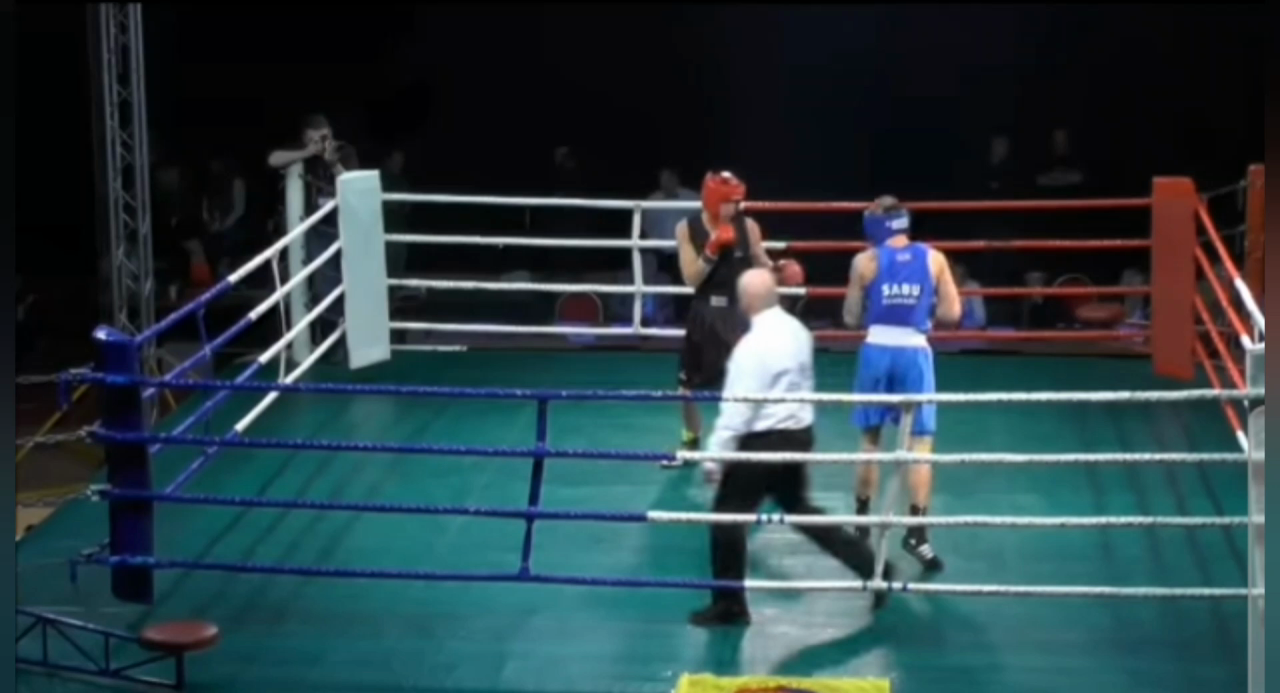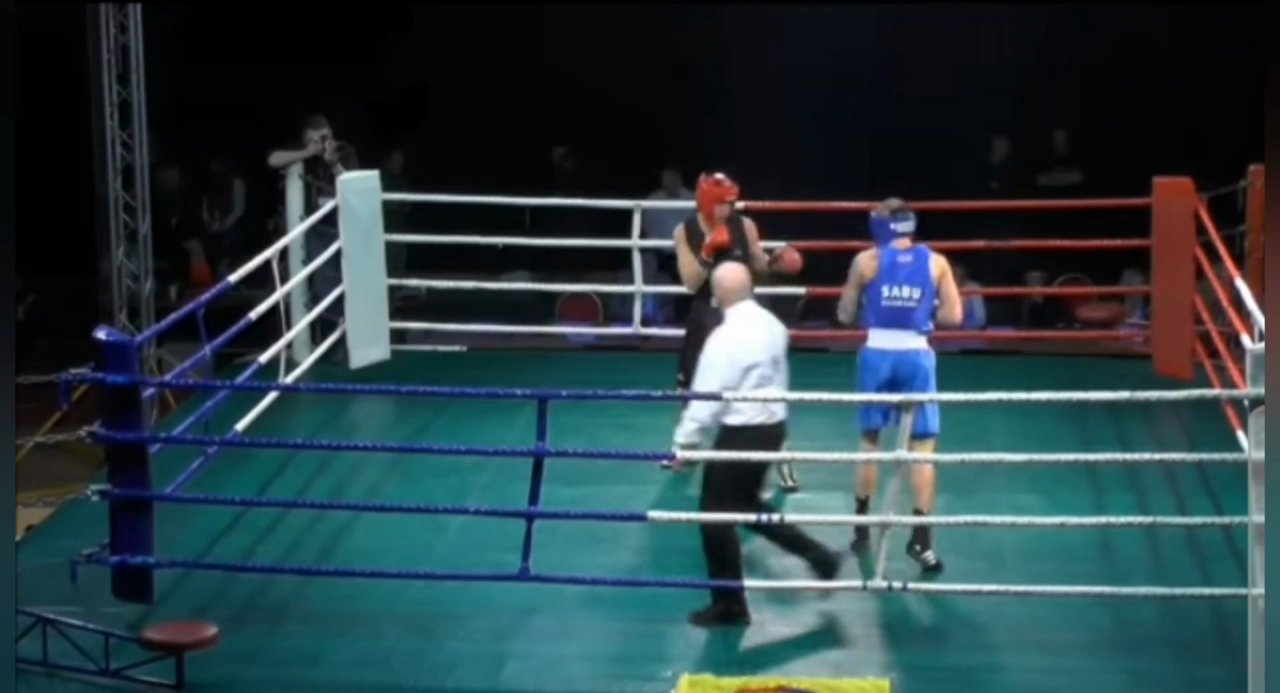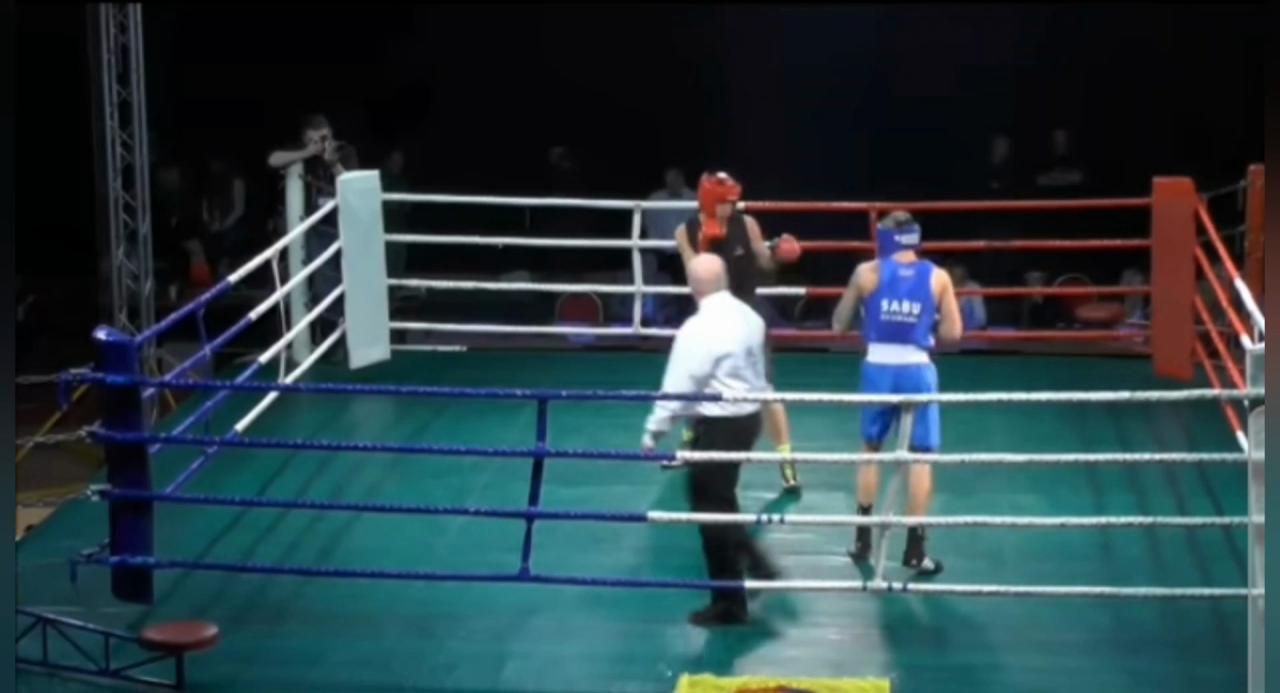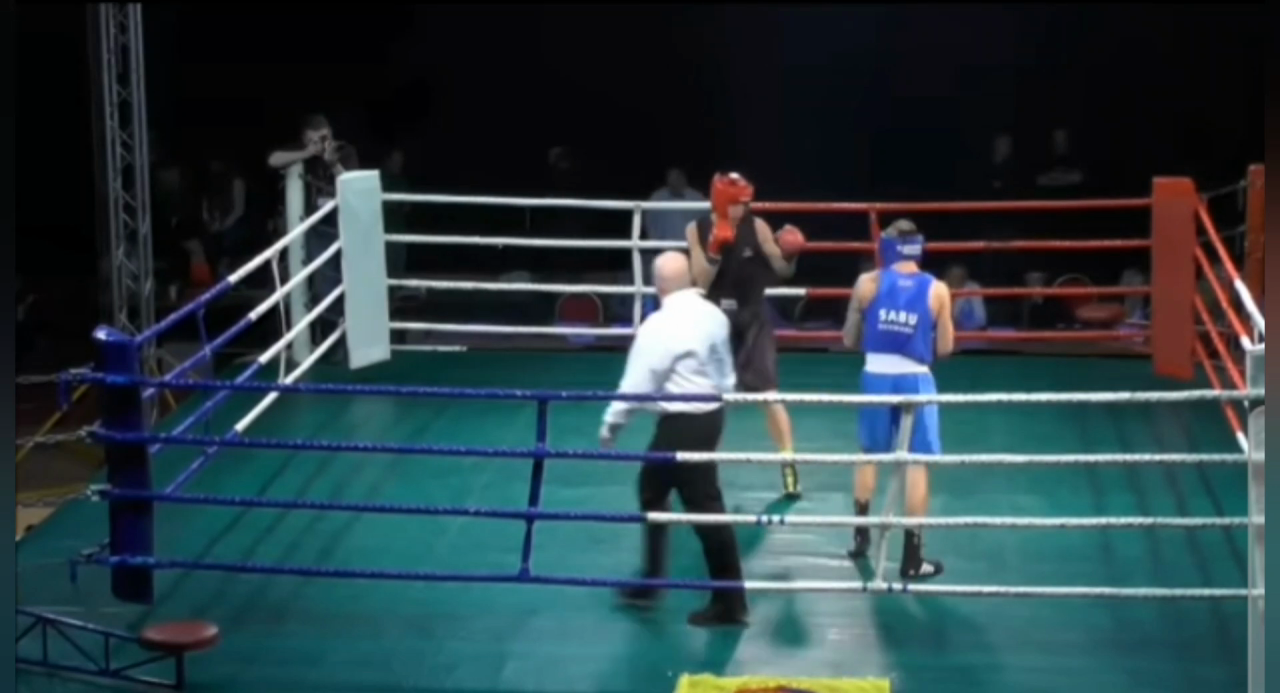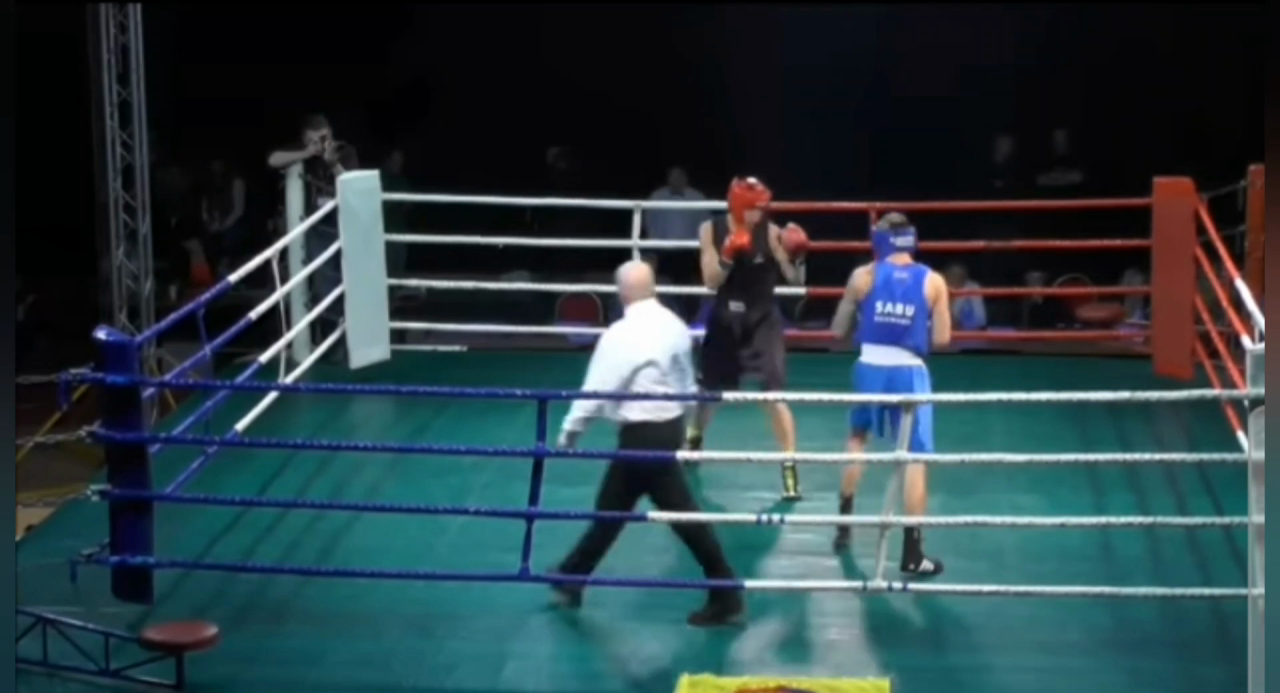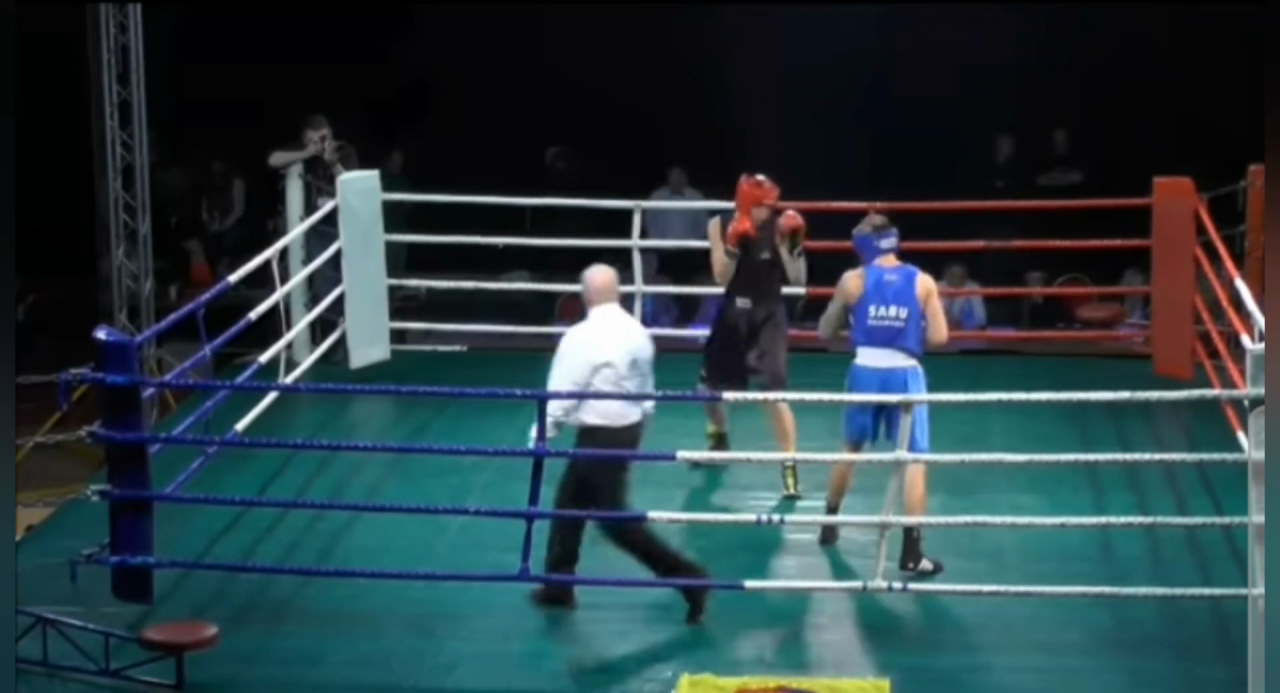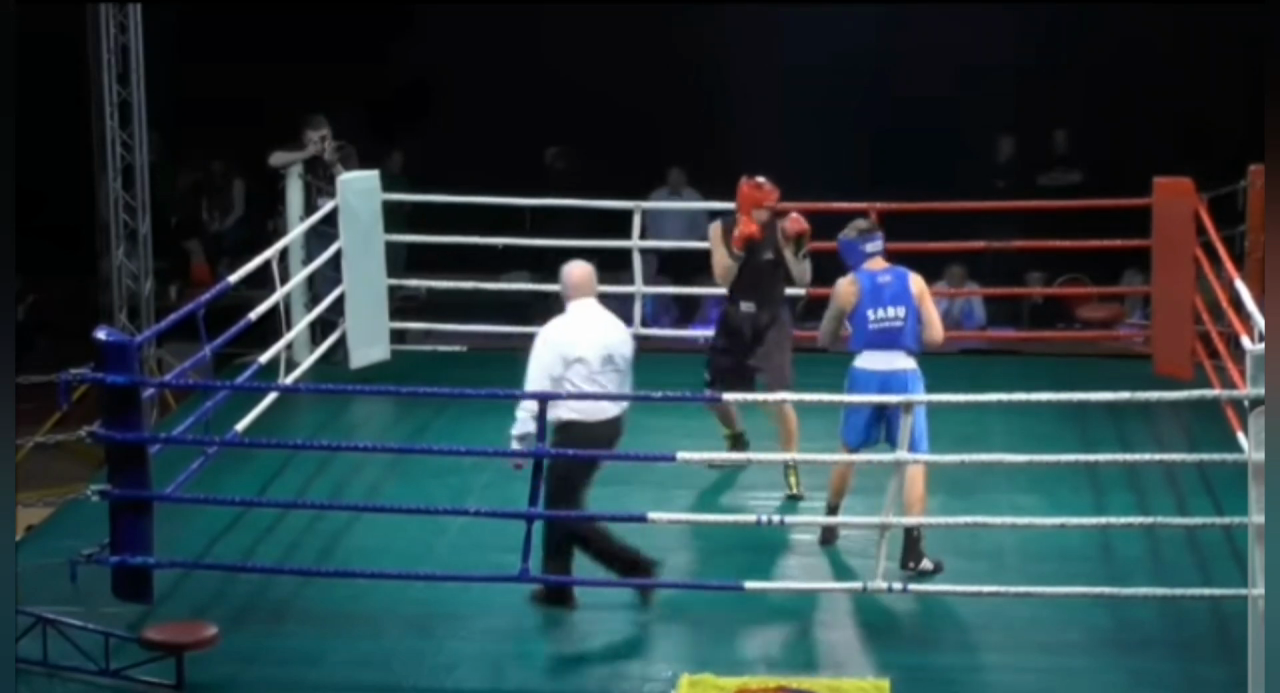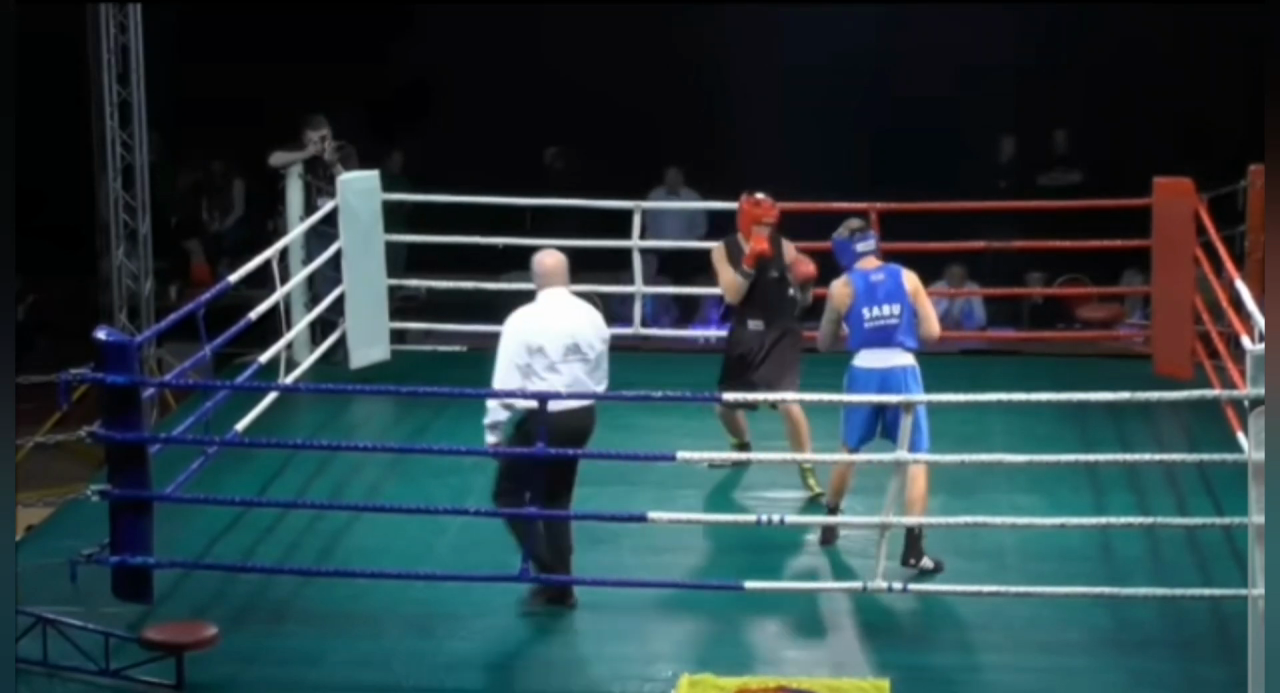
dt=0.1s
person 1, frame 1
left shoulder: (865, 260)
right shoulder: (934, 259)
left elbow: (850, 318)
right elbow: (952, 313)
left hip: (876, 352)
right hip: (914, 353)
left knee: (871, 440)
right knee: (919, 443)
left ankle: (863, 525)
right ankle: (917, 531)
person 1, frame 2
left shoulder: (866, 260)
right shoulder: (936, 262)
left elbow: (844, 315)
right elbow: (953, 317)
left hip: (877, 355)
right hip: (917, 356)
left knee: (870, 440)
right knee: (922, 445)
left ankle: (862, 527)
right ankle: (921, 537)
person 1, frame 3
left shoulder: (867, 272)
right shoulder: (938, 278)
left elbow: (840, 325)
right elbow: (952, 333)
left hip: (876, 369)
right hip: (917, 371)
left knee: (871, 451)
right knee: (920, 458)
left ankle: (863, 537)
right ankle: (915, 548)
person 1, frame 4
left shoulder: (867, 283)
right shoulder: (937, 290)
left elbow: (849, 339)
right elbow: (943, 348)
left hip: (876, 377)
right hip: (915, 380)
left knee: (869, 453)
right knee: (916, 464)
left ankle: (862, 533)
right ankle: (912, 557)
person 1, frame 5
left shoulder: (863, 275)
right shoulder: (933, 281)
left elbow: (839, 330)
right elbow: (941, 338)
left hip: (870, 369)
right hip: (910, 372)
left knee: (858, 438)
right knee: (915, 459)
left ankle: (844, 523)
right ankle: (912, 552)
person 1, frame 6
left shoulder: (852, 280)
right shoulder: (923, 282)
left elbow: (825, 332)
right elbow: (938, 337)
left hip: (865, 371)
right hip: (905, 373)
left knee: (851, 449)
right knee: (914, 460)
left ankle: (830, 524)
right ankle: (911, 552)
person 1, frame 7
left shoulder: (846, 287)
right shoulder: (913, 281)
left elbow: (826, 340)
right elbow: (935, 337)
left hip: (864, 375)
right hip: (904, 375)
left knee: (849, 452)
right knee: (914, 461)
left ankle: (830, 525)
right ankle: (912, 550)
person 1, frame 8
left shoulder: (841, 287)
right shoulder: (907, 278)
left elbow: (825, 344)
right elbow: (932, 332)
left hip: (863, 373)
right hip: (902, 372)
left knee: (849, 452)
right knee: (915, 460)
left ankle: (830, 525)
right ankle: (913, 548)
person 2, frame 1
left shoulder: (754, 345)
right shoulder: (797, 330)
left elbow: (737, 407)
left wrist: (716, 457)
left hip: (767, 440)
right hip: (799, 433)
left knee: (727, 517)
right knee: (799, 510)
left ankle: (729, 606)
right ankle: (870, 565)
person 2, frame 2
left shoulder: (726, 338)
right shoulder: (772, 324)
left elbow: (706, 399)
left wrist: (683, 445)
left hip: (743, 435)
right hip: (772, 427)
left knee: (715, 516)
right knee: (747, 507)
left ankle: (729, 604)
right ankle: (822, 559)
person 2, frame 3
left shoulder: (699, 329)
right shoulder: (749, 317)
left elbow: (677, 387)
right elbow: (759, 373)
left wrist: (652, 432)
left hip: (718, 426)
right hip: (746, 418)
left knee: (713, 509)
right knee: (717, 502)
left ankle: (730, 603)
right ankle: (754, 566)
person 2, frame 4
left shoulder: (660, 324)
right shoulder: (713, 315)
left elbow: (637, 382)
right elbow: (726, 371)
left wrist: (610, 424)
left hip: (683, 423)
right hip: (710, 415)
left knee: (704, 507)
right knee: (651, 490)
left ankle: (728, 601)
right ankle: (649, 583)
person 2, frame 5
left shoulder: (622, 335)
right shoulder: (675, 325)
left elbow: (597, 391)
right elbow: (687, 383)
left wrist: (569, 431)
right wrist: (680, 416)
left hip: (643, 432)
right hip: (669, 425)
left knee: (680, 512)
right knee: (612, 504)
left ankle: (724, 593)
right ankle: (572, 578)
person 2, frame 6
left shoulder: (581, 336)
right shoulder: (637, 331)
left elbow: (560, 396)
right elbow: (645, 388)
left wrist: (539, 439)
left hip: (600, 436)
right hip: (628, 429)
left knee: (617, 521)
right knee: (570, 506)
left ankle: (687, 576)
right ankle: (557, 588)
person 2, frame 7
left shoulder: (556, 333)
right shoulder: (617, 327)
left elbow: (535, 393)
right elbow: (623, 383)
left wrist: (519, 440)
left hip: (575, 431)
right hip: (608, 426)
left knee: (561, 511)
right knee: (562, 507)
left ankle: (635, 566)
right ankle: (556, 587)
person 2, frame 8
left shoulder: (523, 320)
right shoulder: (592, 315)
left elbow: (505, 384)
right elbow: (600, 374)
left wrist: (495, 431)
left hip: (540, 421)
right hip: (583, 416)
left knee: (509, 497)
right knee: (555, 501)
left ankle: (551, 575)
right ankle: (557, 586)
person 3, frame 1
left shoulder: (748, 227)
right shoulder: (686, 228)
left elbow: (762, 267)
right elbow: (690, 278)
right wrist: (712, 250)
left hip: (740, 314)
right hip: (704, 314)
right knee: (691, 387)
right ankle: (691, 442)
person 3, frame 2
left shoulder: (744, 226)
right shoulder: (684, 232)
left elbow: (761, 267)
right elbow: (691, 284)
left wrist: (777, 261)
right wrist: (708, 253)
right hip: (704, 316)
right knee: (689, 388)
left ankle: (780, 459)
person 3, frame 3
left shoulder: (746, 225)
right shoulder: (686, 231)
left elbow: (766, 264)
left wrist: (778, 252)
right wrist: (706, 247)
left ankle: (786, 460)
person 3, frame 4
left shoulder: (757, 227)
right shoulder: (697, 230)
left elbow: (782, 271)
right elbow: (701, 281)
left wrist: (789, 254)
right wrist: (716, 250)
left hip: (753, 317)
left knee: (767, 392)
left ankle: (787, 464)
person 3, frame 5
left shoulder: (772, 232)
right shoulder: (710, 230)
left elbow: (797, 280)
right elbow: (711, 283)
left wrist: (796, 256)
right wrist: (728, 256)
left hip: (762, 318)
right hip: (725, 316)
left knee: (772, 393)
right knee: (705, 386)
left ankle: (788, 466)
right ankle: (694, 441)
person 3, frame 6
left shoulder: (777, 228)
right shoulder: (719, 226)
left elbow: (798, 279)
right elbow: (721, 277)
left wrist: (794, 243)
right wrist: (732, 244)
left hip: (767, 316)
right hip: (732, 314)
left knee: (775, 393)
right knee: (712, 385)
left ankle: (789, 466)
right ankle: (719, 439)
person 3, frame 7
left shoulder: (778, 230)
right shoulder: (720, 230)
left elbow: (803, 280)
right elbow: (723, 277)
left wrist: (800, 245)
right wrist: (739, 245)
left hip: (771, 318)
right hip: (734, 317)
left knee: (777, 394)
right knee: (716, 390)
left ankle: (790, 466)
right ankle: (737, 440)
person 3, frame 8
left shoulder: (783, 248)
right shoulder: (724, 250)
left elbow: (804, 300)
right elbow: (731, 296)
left wrist: (806, 283)
right wrist: (750, 264)
left hip: (781, 334)
right hip: (744, 334)
left knee: (788, 402)
right knee: (725, 405)
left ankle: (806, 468)
right ankle: (741, 448)
person 4, frame 1
left shoulder: (345, 152)
right shoulder: (303, 152)
right elbow: (273, 160)
left wrist: (334, 164)
right wrist: (306, 154)
right hip: (318, 228)
right knee: (325, 286)
person 4, frame 2
left shoulder: (345, 151)
right shoulder: (303, 152)
right elbow: (272, 160)
left wrist: (334, 164)
right wrist: (306, 154)
right hip: (318, 228)
right knee: (325, 287)
person 4, frame 3
left shoulder: (345, 151)
right shoulder: (302, 152)
right elbow: (273, 160)
left wrist: (334, 164)
right wrist: (306, 154)
right hip: (318, 228)
right knee: (325, 287)
person 4, frame 4
left shoulder: (345, 152)
right shoulder: (302, 151)
right elbow: (273, 160)
left wrist: (334, 164)
right wrist: (306, 154)
right hip: (318, 228)
right knee: (325, 287)
person 4, frame 5
left shoulder: (345, 152)
right shoulder: (302, 152)
right elbow: (273, 160)
left wrist: (333, 164)
right wrist: (306, 154)
right hip: (318, 228)
right knee: (325, 287)
person 4, frame 6
left shoulder: (345, 151)
right shoulder: (302, 152)
right elbow: (273, 160)
left wrist: (334, 164)
right wrist: (305, 154)
right hip: (318, 227)
right knee: (325, 287)
person 4, frame 7
left shoulder: (345, 151)
right shoulder: (303, 152)
right elbow: (273, 160)
left wrist: (334, 164)
right wrist: (305, 154)
right hip: (318, 228)
right knee: (325, 287)
person 4, frame 8
left shoulder: (345, 151)
right shoulder: (302, 151)
right elbow: (273, 160)
left wrist: (334, 164)
right wrist: (305, 154)
right hip: (318, 227)
right knee: (325, 287)
